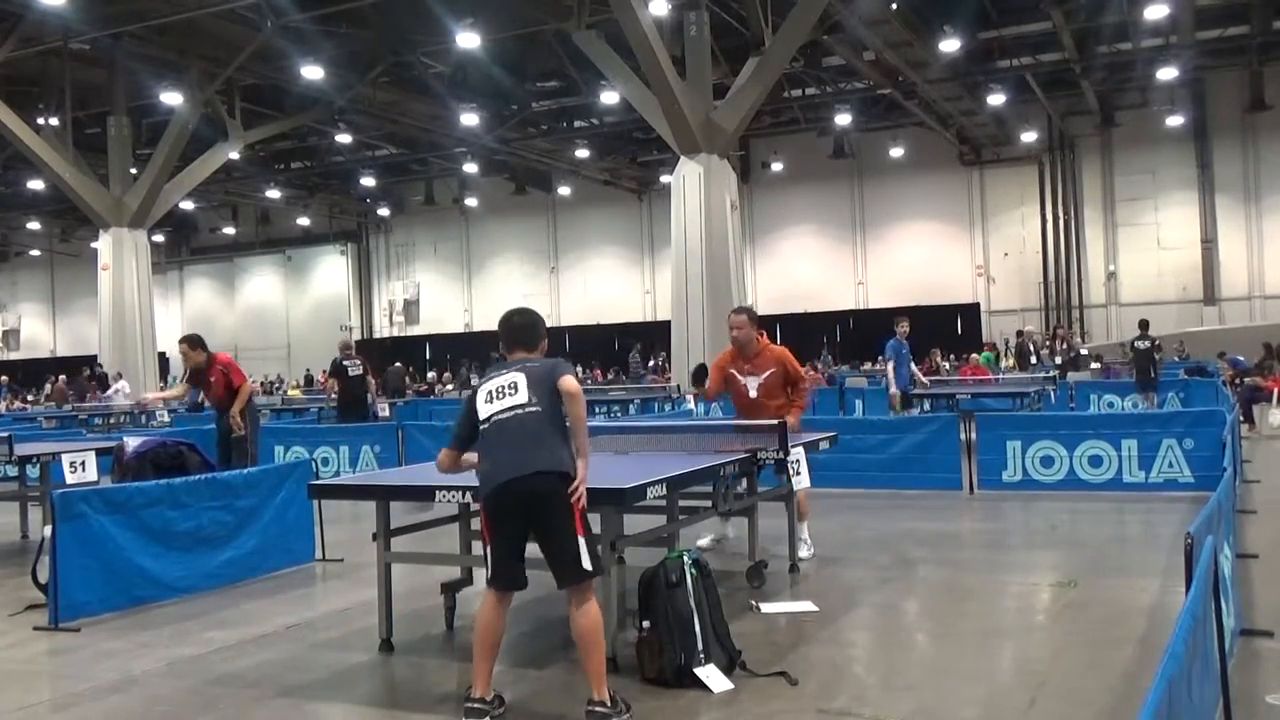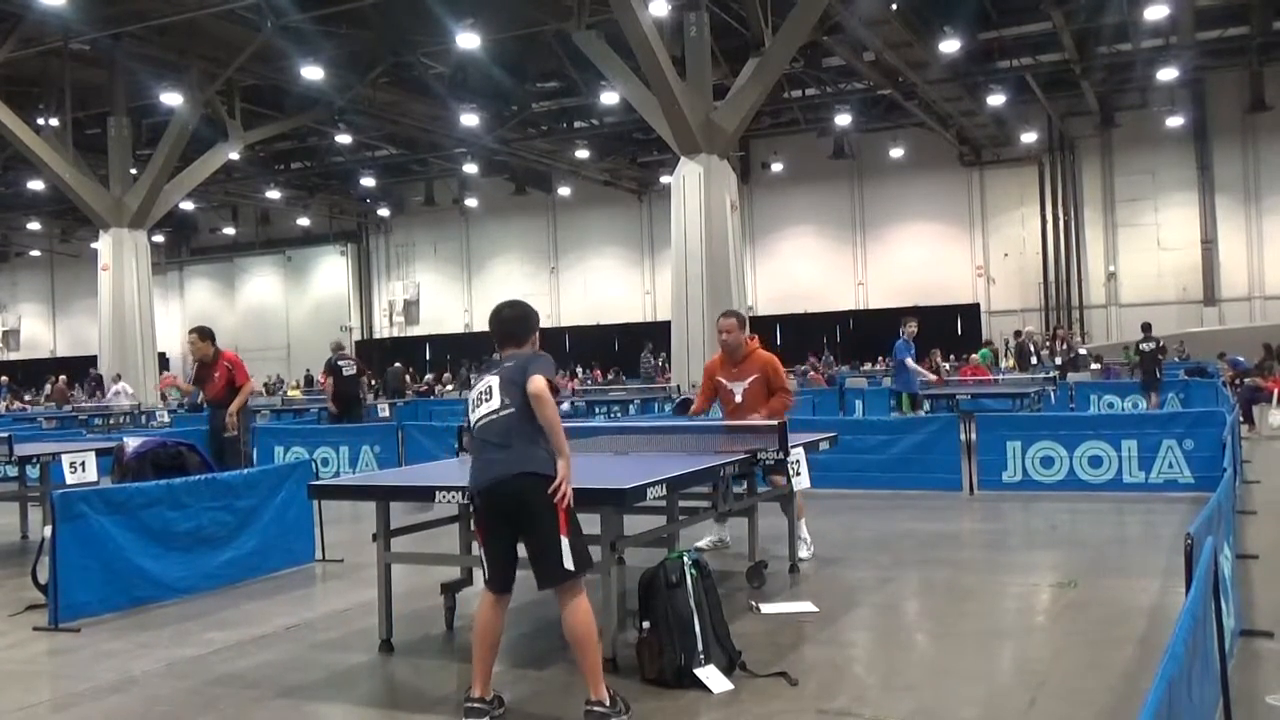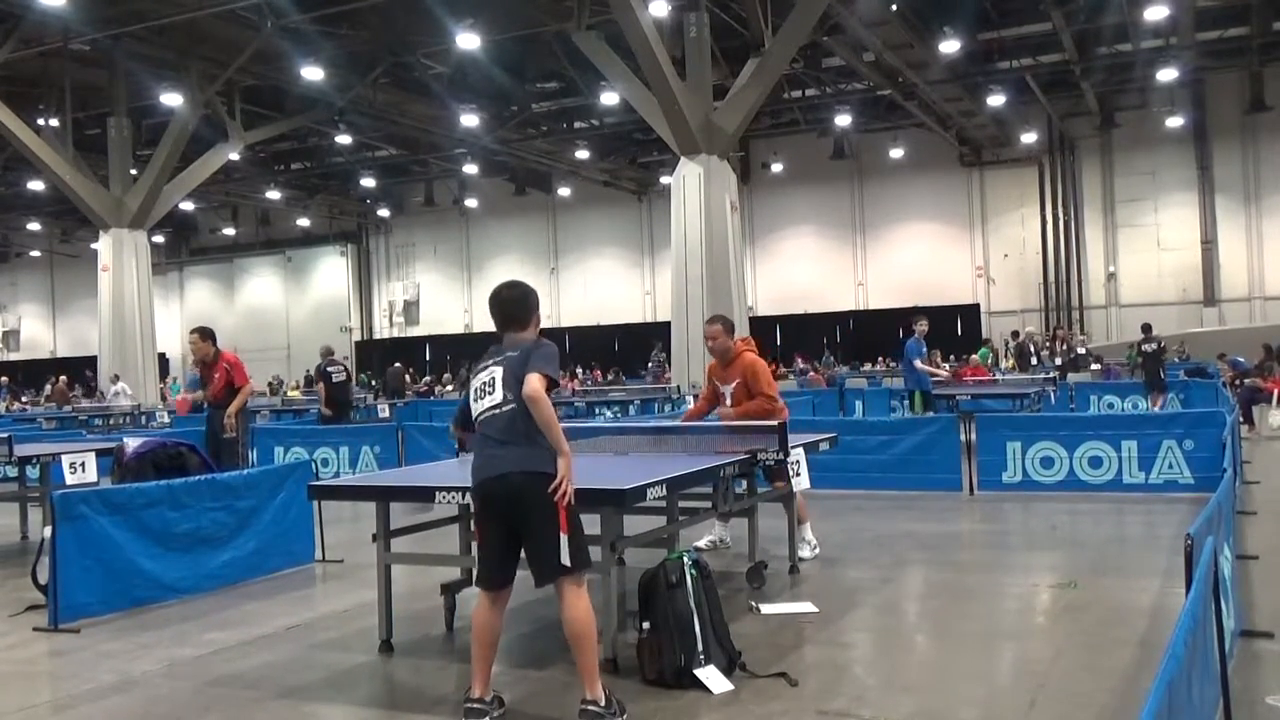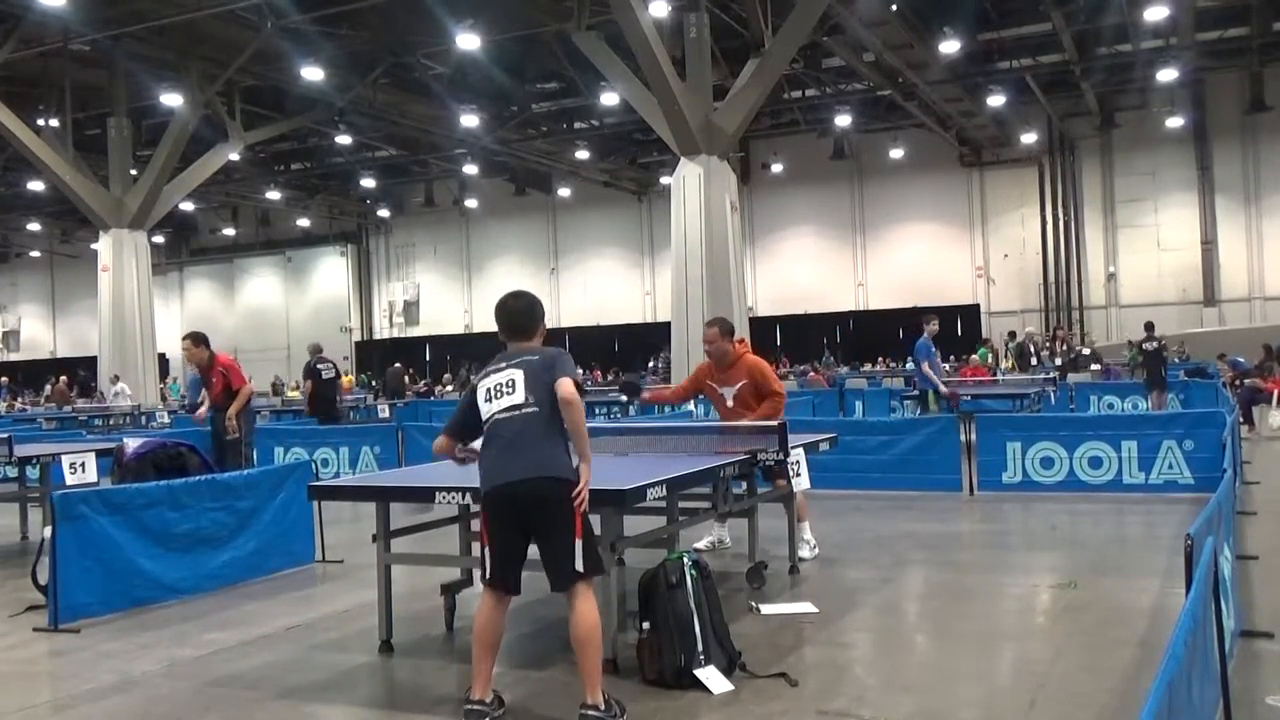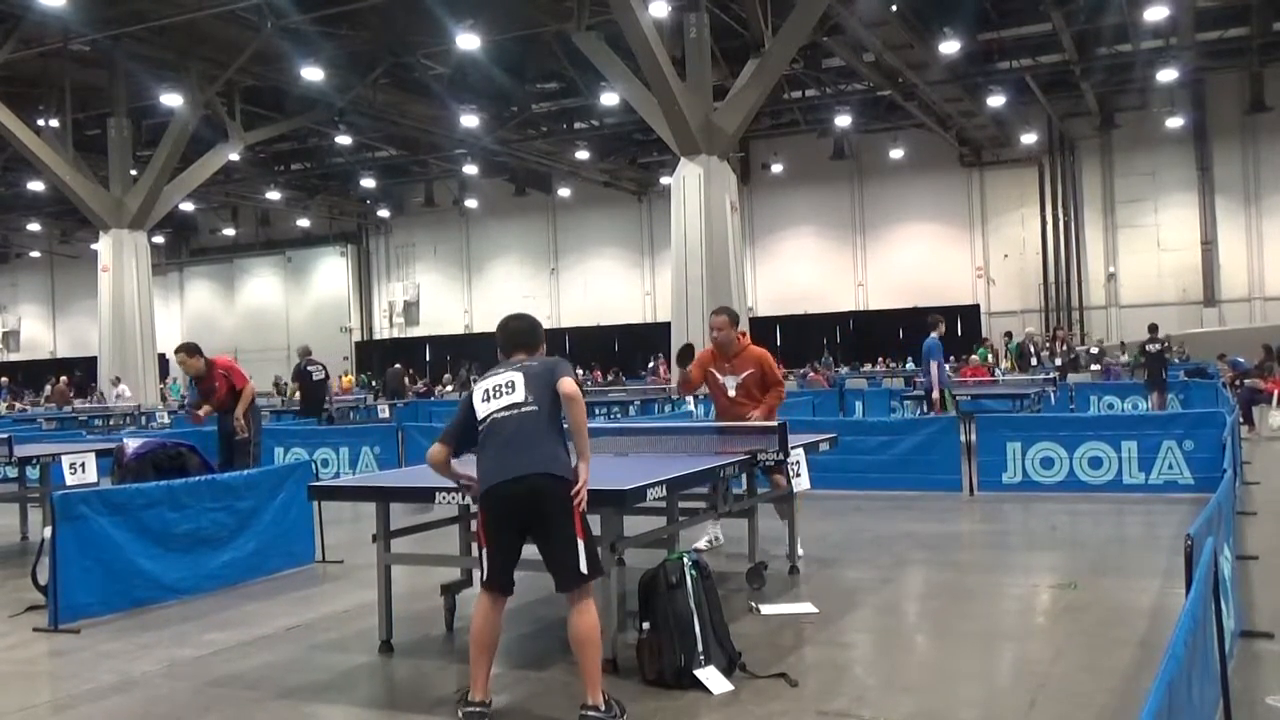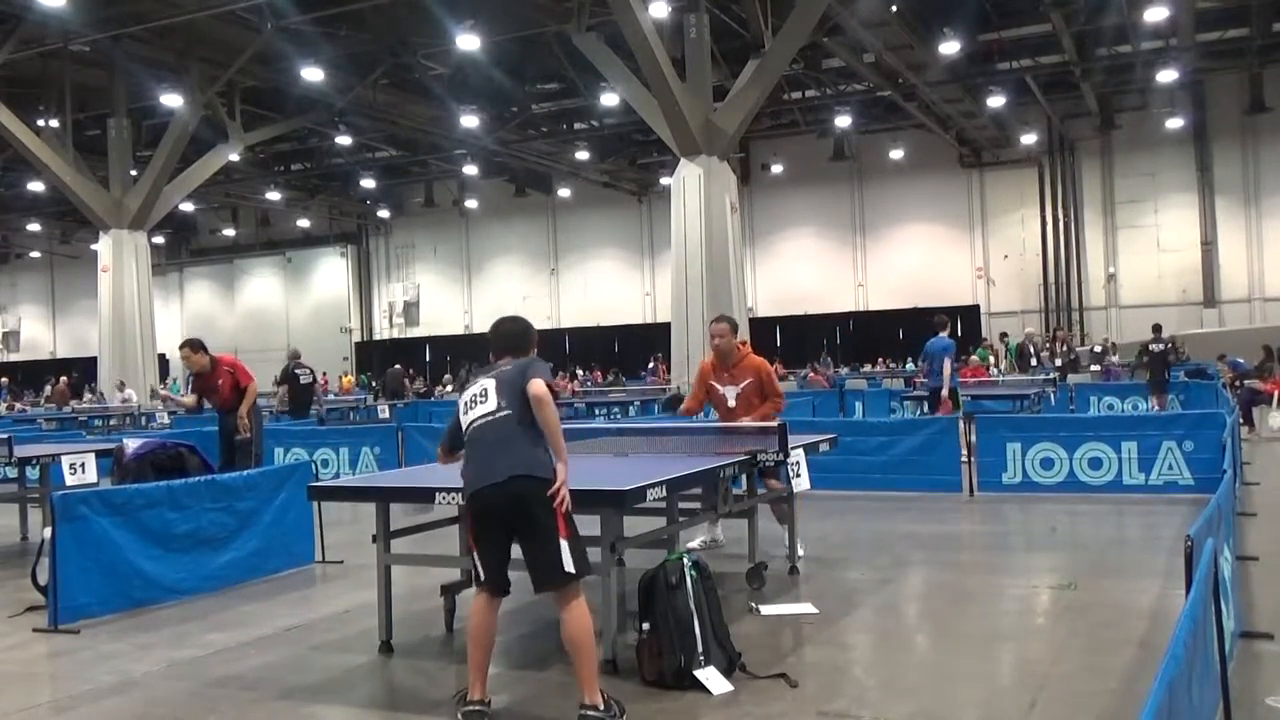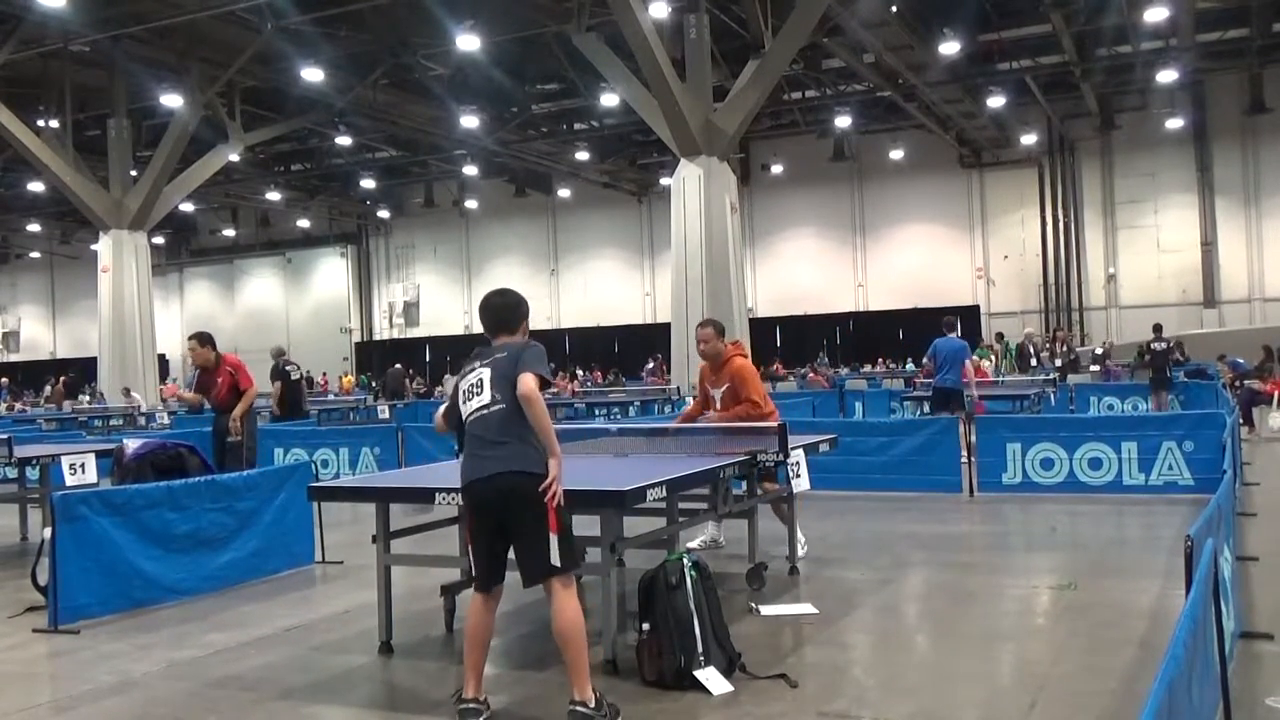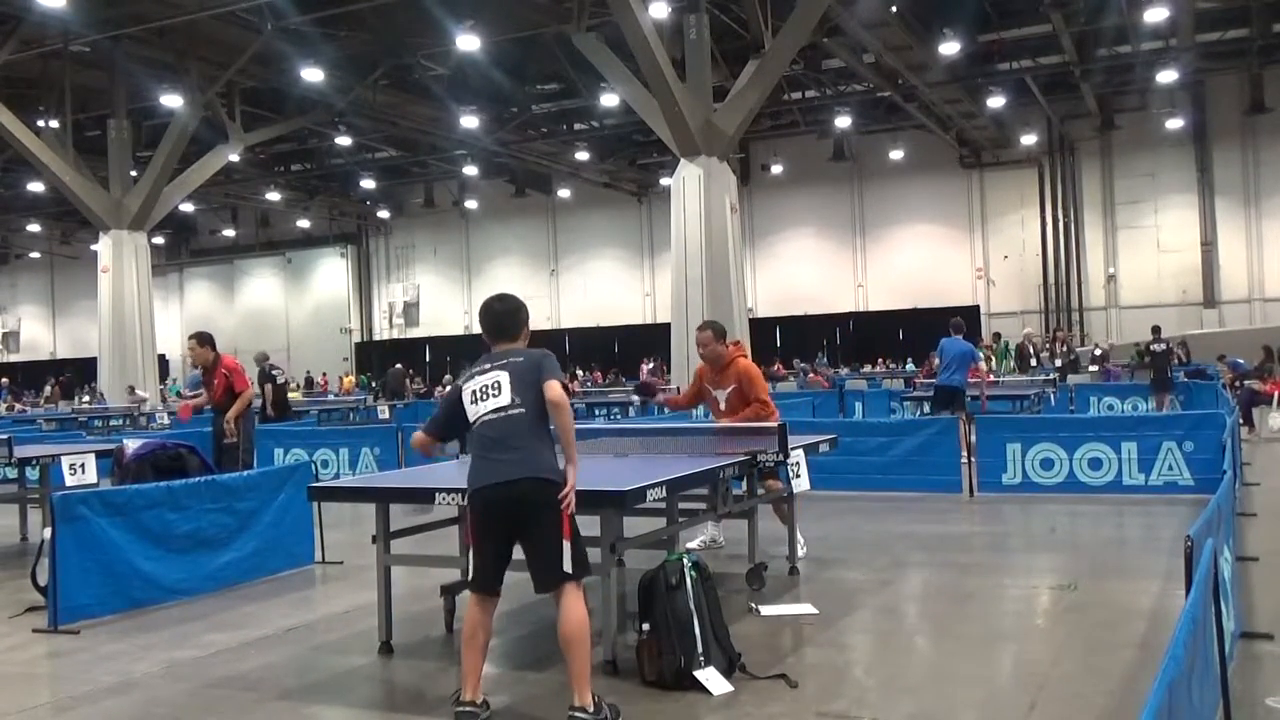
dt=0.2s
person 1, frame 1
left shoulder: (484, 386)
right shoulder: (551, 367)
left elbow: (447, 462)
right elbow: (571, 391)
left wrist: (474, 460)
right wrist: (582, 457)
left hip: (496, 488)
right hip: (547, 478)
left knee: (498, 590)
right knee: (580, 588)
person 1, frame 2
left shoulder: (480, 381)
right shoulder: (536, 361)
right elbow: (536, 393)
right wrist: (564, 456)
left hip: (485, 487)
right hip: (532, 479)
left knee: (496, 591)
right knee: (570, 588)
person 1, frame 3
left shoulder: (480, 369)
right shoulder: (539, 350)
left elbow: (461, 430)
right elbow: (534, 391)
right wrist: (563, 454)
left hip: (488, 483)
right hip: (535, 477)
left knee: (492, 590)
right knee: (571, 584)
person 1, frame 4
left shoulder: (484, 379)
right shoulder: (554, 358)
left elbow: (442, 446)
right elbow: (568, 395)
left wrist: (466, 451)
right wrist: (585, 459)
left hip: (498, 488)
right hip: (551, 481)
left knee: (496, 591)
right knee: (579, 588)
person 1, frame 5
left shoulder: (480, 386)
right shoulder: (551, 366)
left elbow: (436, 456)
right elbow: (570, 393)
left wrist: (460, 478)
right wrist: (584, 460)
left hip: (496, 489)
right hip: (549, 481)
left knee: (492, 592)
right knee: (579, 591)
person 1, frame 6
left shoulder: (470, 389)
right shoulder: (532, 366)
left elbow: (446, 452)
right elbow: (538, 394)
right wrist: (562, 461)
left hip: (480, 493)
right hip: (530, 483)
left knee: (487, 592)
right knee: (567, 591)
person 1, frame 7
left shoulder: (468, 370)
right shoulder: (528, 350)
left elbow: (443, 422)
right elbow: (527, 391)
right wrist: (554, 455)
left hip: (477, 484)
right hip: (526, 477)
left knee: (485, 590)
right knee: (560, 583)
person 1, frame 8
left shoulder: (467, 379)
right shoulder: (539, 359)
left elbow: (421, 440)
right elbow: (555, 398)
left wrist: (436, 445)
right wrist: (572, 462)
left hip: (484, 490)
right hip: (538, 482)
left knee: (483, 594)
right knee: (568, 588)
person 2, frame 1
left shoulder: (778, 355)
right shoulder: (725, 360)
left elbow: (801, 383)
right elbow: (712, 391)
left wrist: (795, 412)
right wrist: (705, 389)
left ankle: (804, 539)
right ankle: (722, 532)
person 2, frame 2
left shoulder: (765, 360)
right shoulder: (714, 366)
left elbow: (784, 394)
right elbow: (704, 398)
left wrist: (764, 415)
right wrist: (693, 410)
left knee: (779, 482)
left ankle: (802, 538)
right ankle: (720, 535)
person 2, frame 3
left shoulder: (752, 363)
right shoulder: (713, 368)
left elbow: (769, 402)
right elbow: (708, 400)
left wrist: (736, 413)
right wrist: (687, 417)
left knee: (781, 485)
left ankle: (807, 539)
right ankle: (720, 535)
person 2, frame 4
left shoulder: (754, 365)
right shoulder: (706, 369)
left elbow: (778, 397)
right elbow: (682, 393)
left wrist: (754, 420)
right wrist: (652, 396)
left knee: (783, 484)
left ankle: (806, 539)
right ankle: (719, 535)
person 2, frame 5
left shoulder: (758, 356)
right shoulder: (706, 357)
left elbow: (778, 387)
right elbow: (688, 388)
left wrist: (763, 410)
right wrist: (685, 375)
left knee: (778, 479)
right ankle: (714, 533)
person 2, frame 6
left shoulder: (757, 365)
right shoulder: (706, 369)
left elbow: (776, 399)
right elbow: (696, 402)
left wrist: (756, 418)
right wrist: (682, 409)
left knee: (773, 485)
right knee: (709, 481)
right ankle: (712, 534)
person 2, frame 7
left shoulder: (741, 367)
right shoulder: (705, 370)
left elbow: (755, 407)
right elbow: (702, 404)
left wrist: (722, 417)
right wrist: (680, 420)
left knee: (768, 486)
left ankle: (797, 537)
right ankle: (714, 534)
person 2, frame 8
left shoulder: (745, 368)
right shoulder: (703, 371)
left elbow: (762, 406)
right elbow: (690, 399)
left wrist: (732, 421)
right wrist: (668, 400)
left knee: (772, 485)
left ankle: (796, 538)
right ankle: (713, 534)
